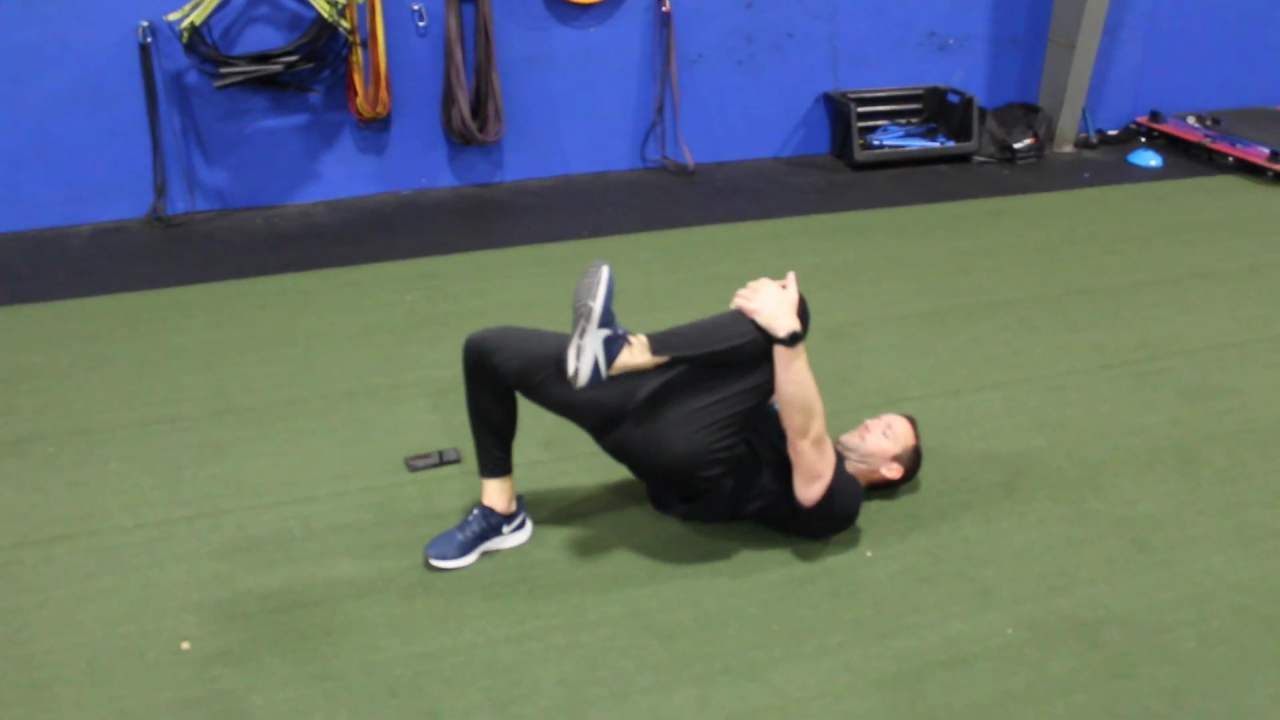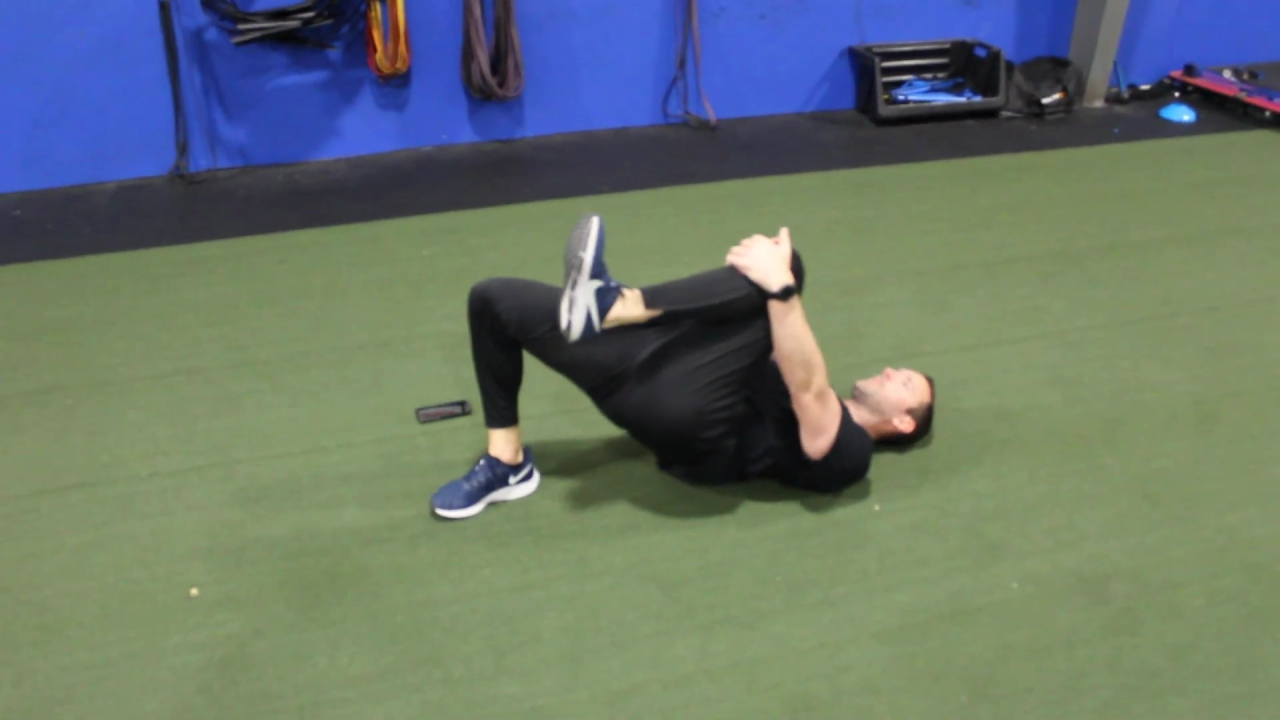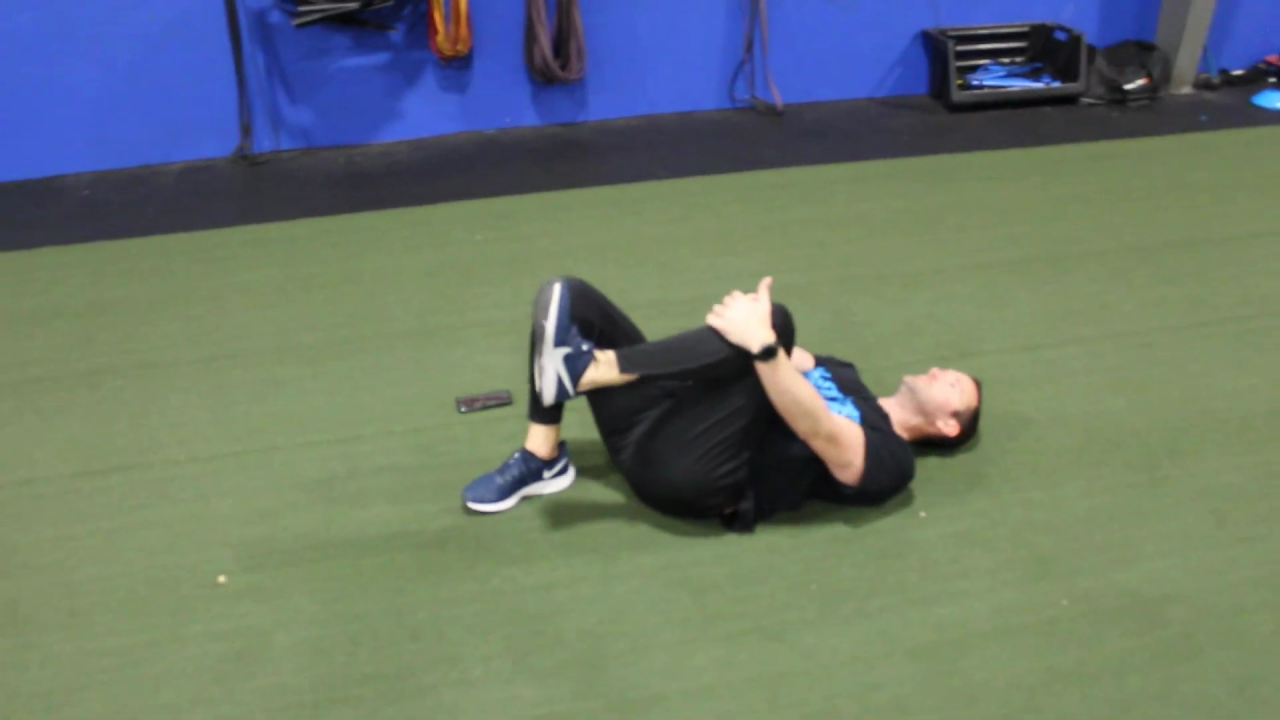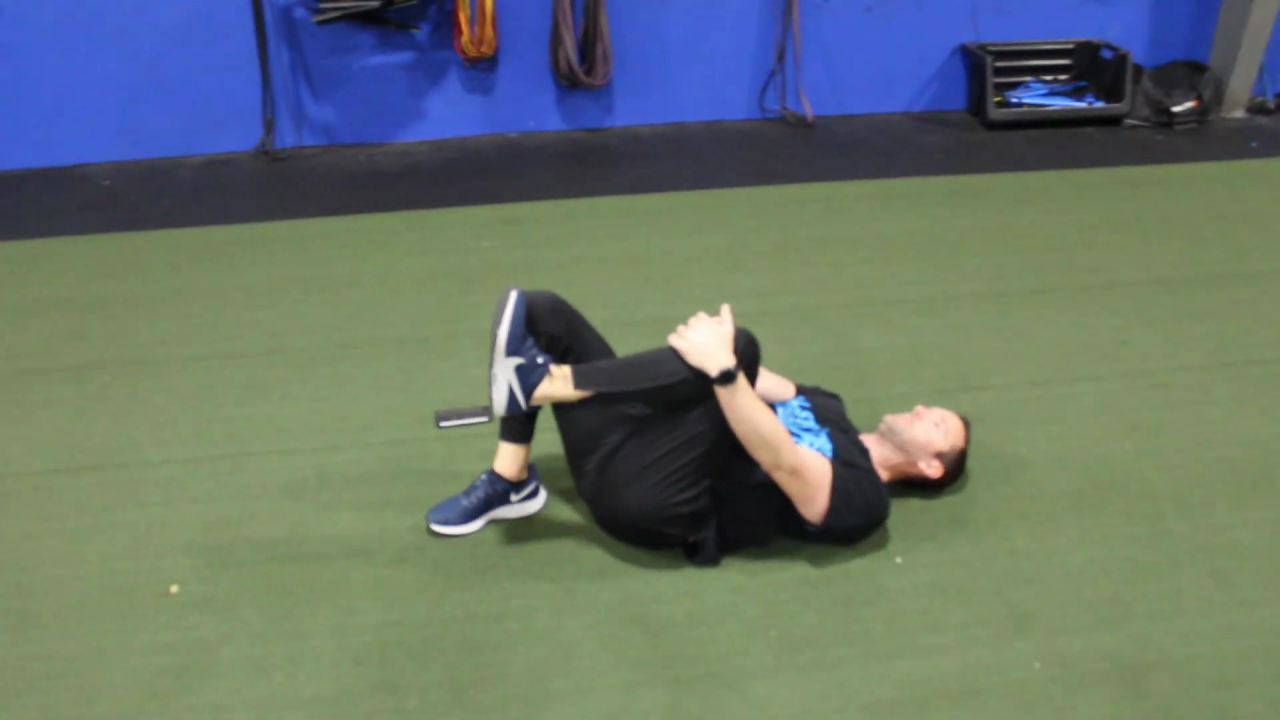
dt=0.7s
person 1, frame 1
left shoulder: (837, 497)
right shoulder: (800, 448)
left elbow: (808, 436)
left wrist: (786, 333)
right wrist: (753, 315)
left hip: (690, 448)
right hip: (647, 409)
left knee: (786, 320)
right knee: (489, 349)
left ankle: (618, 353)
right ankle: (500, 513)
person 1, frame 2
left shoulder: (847, 450)
right shoulder: (817, 407)
left elbow: (808, 388)
left wrist: (780, 287)
right wrist: (752, 274)
left hip: (687, 406)
right hip: (646, 373)
left knee: (782, 275)
right knee: (493, 299)
left ankle: (613, 306)
right ankle: (506, 463)
person 1, frame 3
left shoulder: (889, 462)
right shoulder: (843, 376)
left elbow: (818, 431)
right elbow: (790, 362)
left wrist: (760, 343)
right wrist: (751, 324)
left hip: (687, 472)
right hip: (659, 423)
left knee: (773, 323)
right knee: (568, 297)
left ankle: (586, 370)
right ankle: (541, 460)
person 1, frame 4
left shoulder: (862, 499)
right shoulder: (826, 408)
left elbow: (784, 465)
right elbow: (771, 389)
left wrist: (720, 368)
right wrist: (717, 353)
left hip: (649, 499)
right hip: (629, 446)
left knee: (736, 349)
right knee: (541, 311)
left ankle: (542, 382)
right ankle: (509, 484)
